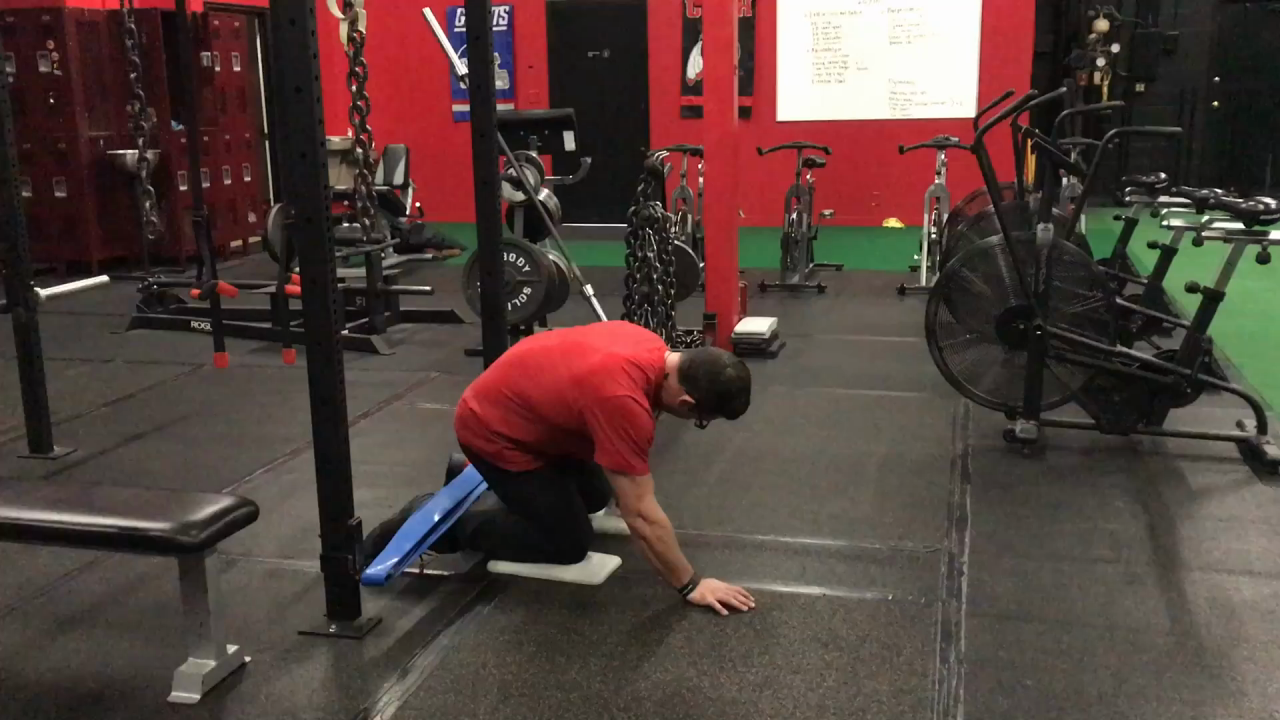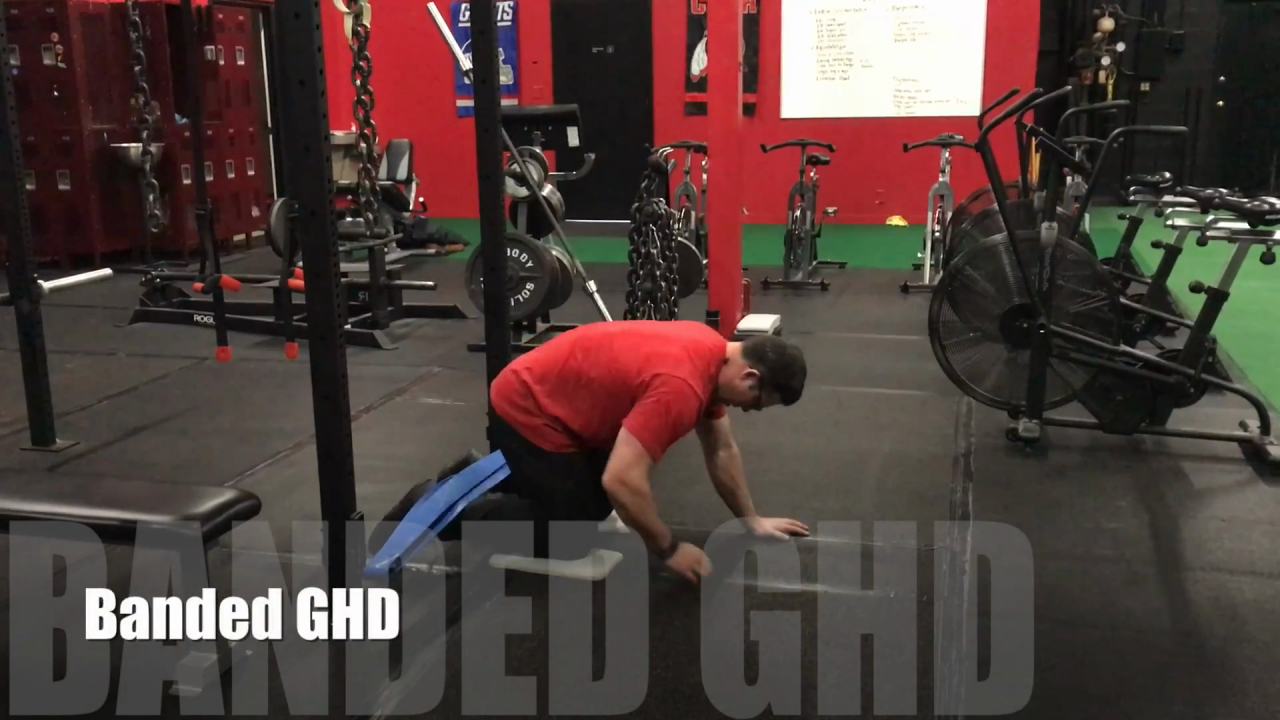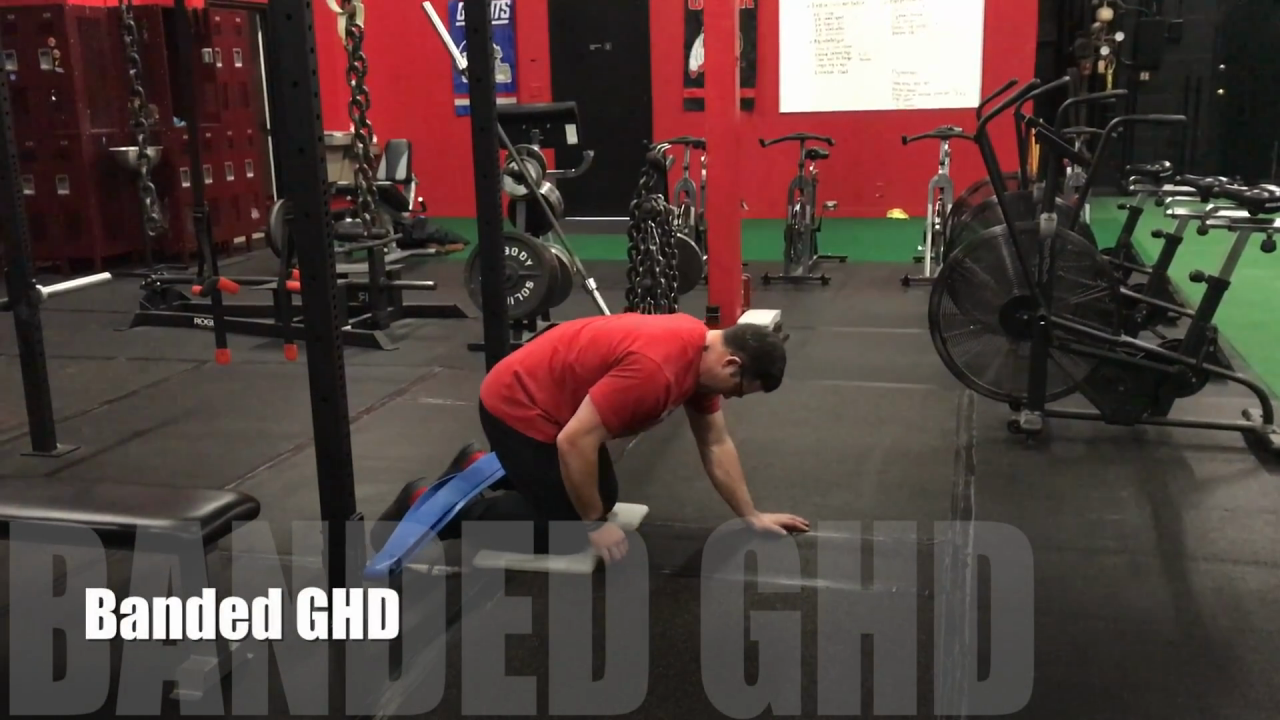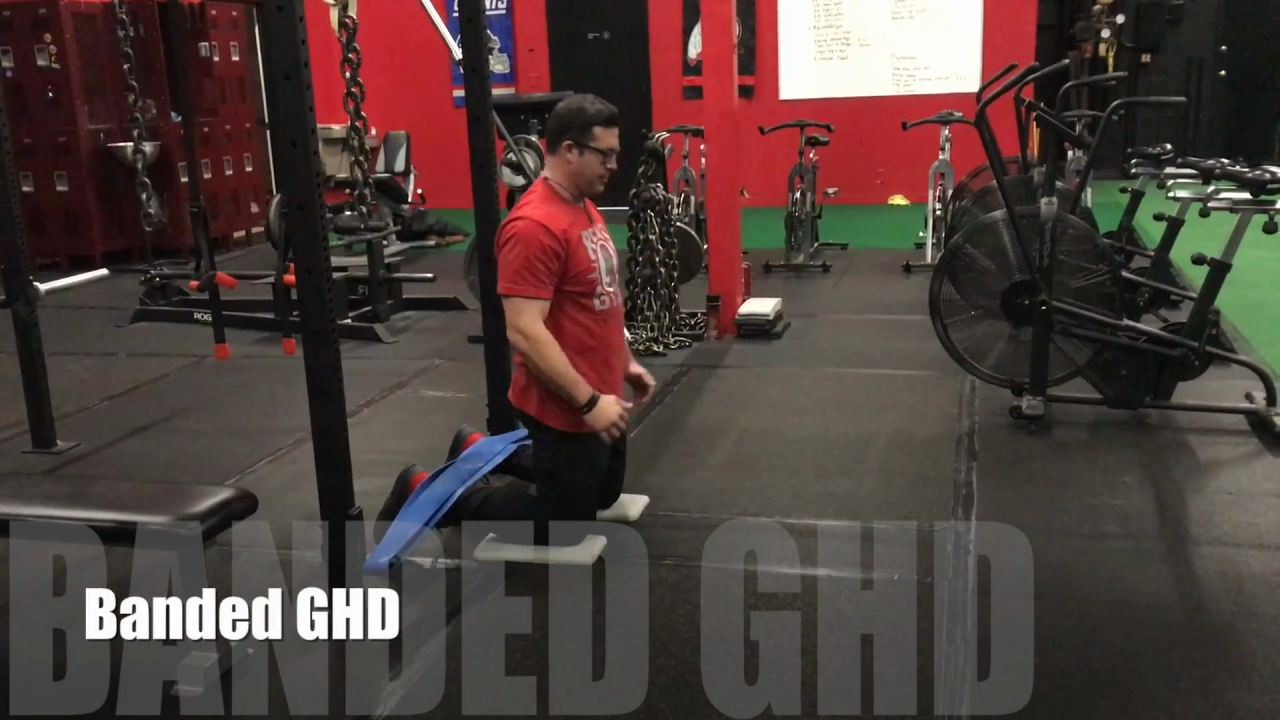
dt=1s
person 1, frame 1
left shoulder: (648, 347)
right shoulder: (623, 400)
right elbow: (640, 513)
right wrist: (690, 584)
left hip: (513, 405)
right hip: (493, 431)
left knee: (598, 496)
right knee: (568, 545)
left ankle: (482, 481)
right ankle: (457, 527)
person 1, frame 2
left shoulder: (715, 356)
right shoulder: (682, 386)
left elbow: (721, 450)
right elbow: (622, 481)
left wrist: (751, 520)
right wrist: (669, 550)
left hip: (558, 400)
right hip: (526, 409)
left knee: (597, 507)
right ankle: (456, 511)
person 1, frame 3
left shoulder: (704, 354)
right shoulder: (656, 370)
left elbow: (716, 444)
right elbow: (574, 441)
left wrist: (752, 516)
right wrist: (594, 525)
left hip: (557, 402)
right hip: (517, 407)
left knee: (602, 500)
right knee: (566, 530)
person 1, frame 4
left shoulder: (584, 209)
right shoulder: (534, 226)
right elbow: (524, 333)
left wrist: (626, 364)
right wrist: (589, 401)
left hip: (598, 398)
right hip: (566, 408)
left knee: (602, 495)
right knee: (563, 526)
